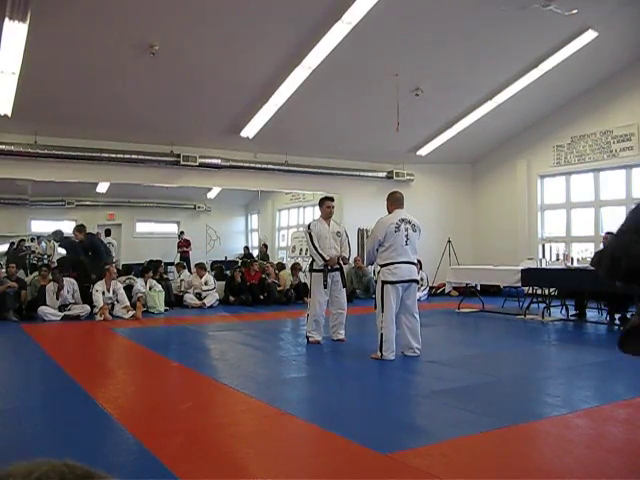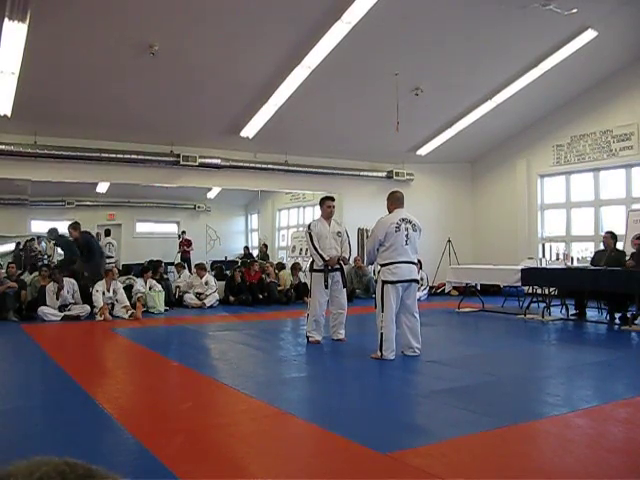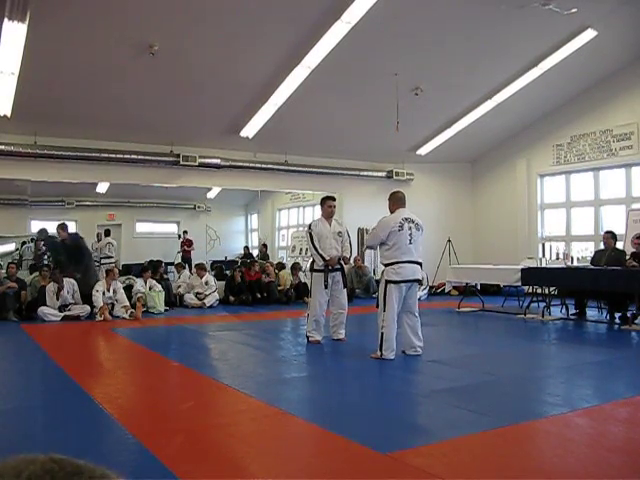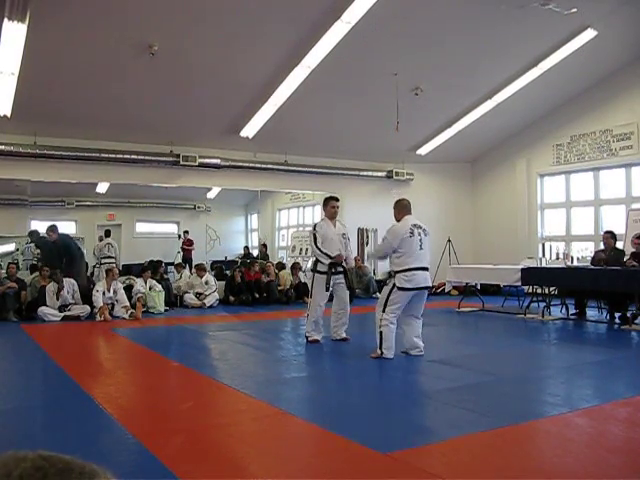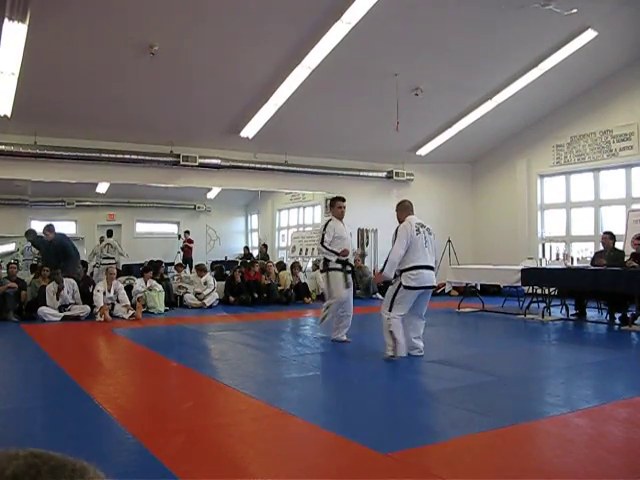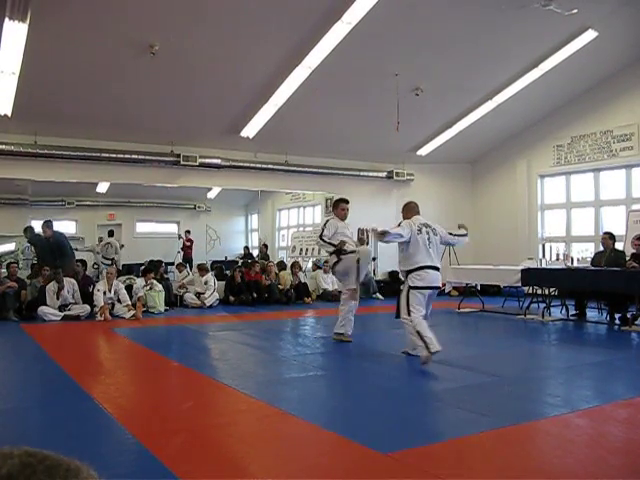
dt=0.2s
person 1, frame 1
left shoulder: (385, 222)
right shoulder: (415, 223)
left elbow: (371, 247)
left wrist: (371, 261)
left hip: (391, 272)
right hip: (411, 271)
left knee: (387, 313)
right knee: (410, 312)
left ankle: (386, 352)
right ankle: (412, 348)
person 1, frame 2
left shoulder: (385, 222)
right shoulder: (415, 222)
left elbow: (371, 247)
left wrist: (371, 261)
left hip: (392, 272)
right hip: (411, 271)
left knee: (387, 313)
right knee: (410, 312)
left ankle: (386, 352)
right ankle: (413, 348)
person 1, frame 3
left shoulder: (388, 221)
right shoulder: (418, 222)
left elbow: (370, 242)
left hip: (396, 272)
right hip: (415, 270)
left knee: (388, 313)
right knee: (410, 312)
left ankle: (386, 351)
right ankle: (414, 348)
person 1, frame 4
left shoulder: (397, 229)
right shoulder: (423, 228)
left elbow: (382, 251)
left wrist: (373, 253)
left hip: (405, 278)
right hip: (423, 277)
left knee: (385, 312)
right knee: (413, 315)
left ankle: (385, 351)
right ankle: (415, 348)
person 1, frame 5
left shoulder: (404, 227)
right shoulder: (426, 228)
left elbow: (397, 252)
right elbow: (432, 254)
left wrist: (385, 273)
left hip: (411, 277)
right hip: (429, 277)
left knee: (391, 312)
right knee: (416, 315)
left ankle: (396, 350)
right ankle: (415, 348)
person 1, frame 6
left shoulder: (407, 225)
right shoulder: (435, 228)
left elbow: (397, 234)
right elbow: (453, 239)
left wrist: (384, 235)
right wrist: (464, 232)
left hip: (418, 277)
right hip: (434, 277)
left knee: (411, 316)
right knee: (421, 314)
left ankle: (430, 347)
right ankle: (415, 348)
person 2, frame 1
left shoulder: (339, 227)
right shoulder: (313, 226)
left elbow: (345, 244)
right elbow: (313, 247)
left wrist: (345, 256)
right wrist: (327, 260)
left hip: (337, 269)
right hip: (320, 269)
left knee: (340, 304)
right knee: (317, 305)
left ankle: (338, 333)
right ankle: (314, 334)
person 2, frame 2
left shoulder: (340, 227)
right shoulder: (313, 226)
left elbow: (346, 244)
right elbow: (313, 247)
left wrist: (345, 257)
right wrist: (327, 260)
left hip: (337, 269)
right hip: (320, 269)
left knee: (340, 304)
right knee: (317, 304)
left ankle: (338, 333)
right ankle: (314, 334)
person 2, frame 3
left shoulder: (340, 226)
right shoulder: (314, 226)
left elbow: (347, 243)
right elbow: (314, 247)
left wrist: (346, 256)
right wrist: (327, 260)
left hip: (338, 269)
right hip: (321, 269)
left knee: (340, 304)
right knee: (318, 304)
left ankle: (338, 333)
right ankle: (314, 334)
person 2, frame 4
left shoulder: (342, 227)
right shoulder: (319, 226)
left elbow: (347, 247)
right elbow: (316, 248)
left wrist: (349, 262)
right wrist: (332, 258)
left hip: (340, 270)
right hip: (323, 270)
left knee: (343, 304)
right knee: (317, 304)
left ankle: (339, 333)
right ankle: (313, 334)
person 2, frame 5
left shoulder: (344, 226)
right shoulder: (330, 225)
right elbow: (322, 247)
right wrist: (338, 254)
left hip: (345, 268)
right hip: (332, 267)
left knee: (347, 306)
right knee: (340, 298)
left ankle: (339, 334)
right ankle: (325, 316)
person 2, frame 6
left shoulder: (344, 226)
right shoulder: (331, 223)
right elbow: (320, 240)
left wrist: (359, 245)
right wrist: (336, 246)
left hip: (349, 265)
right hip: (341, 260)
left knee: (349, 302)
right knee: (365, 253)
left ankle: (341, 332)
right ankle: (354, 286)
